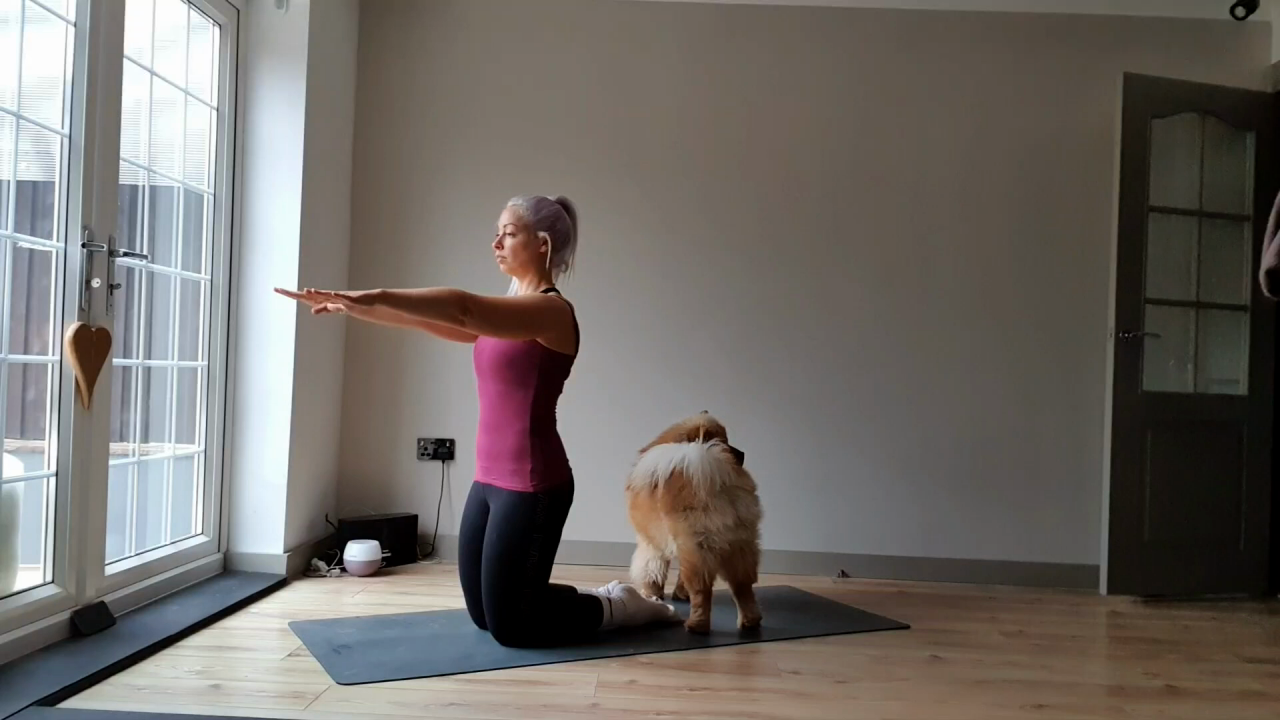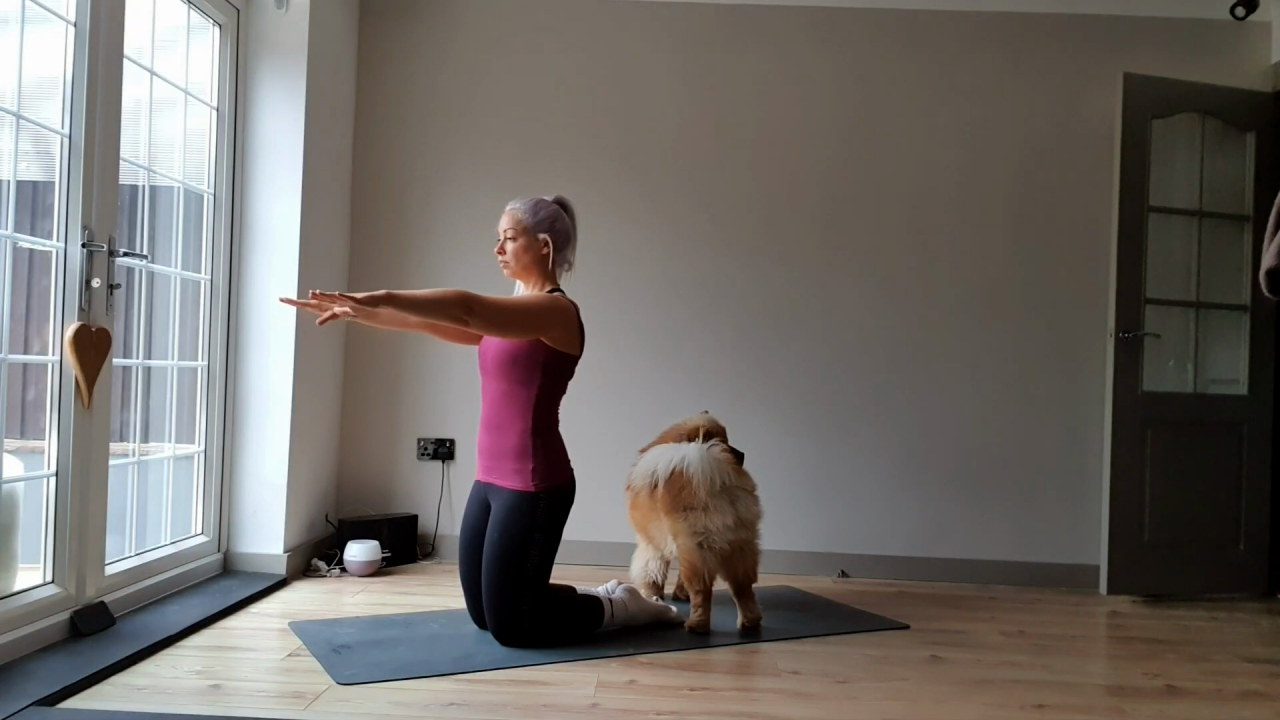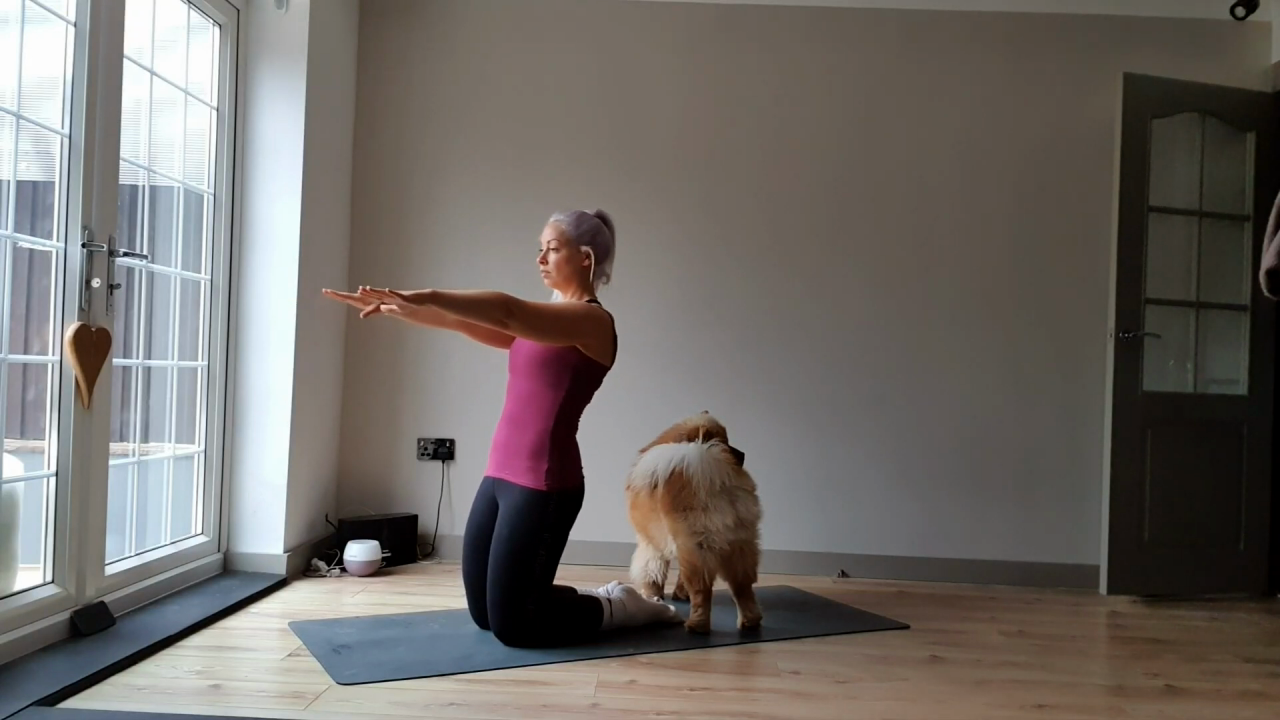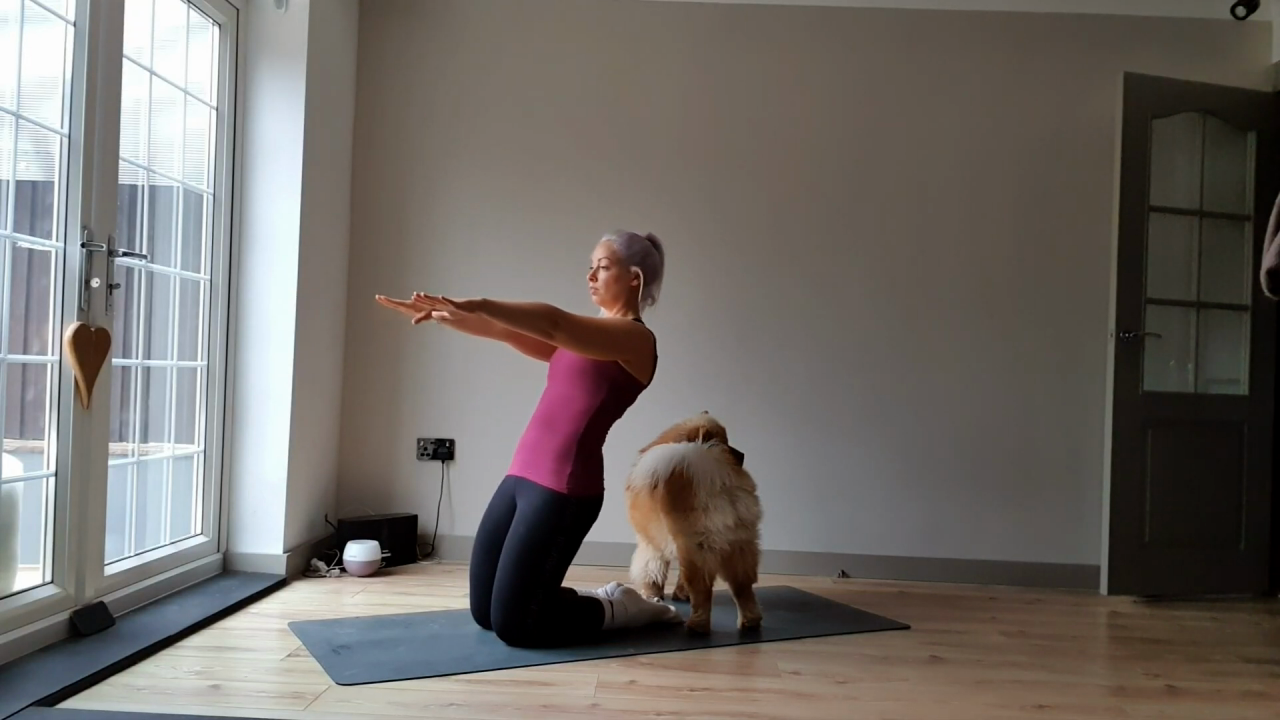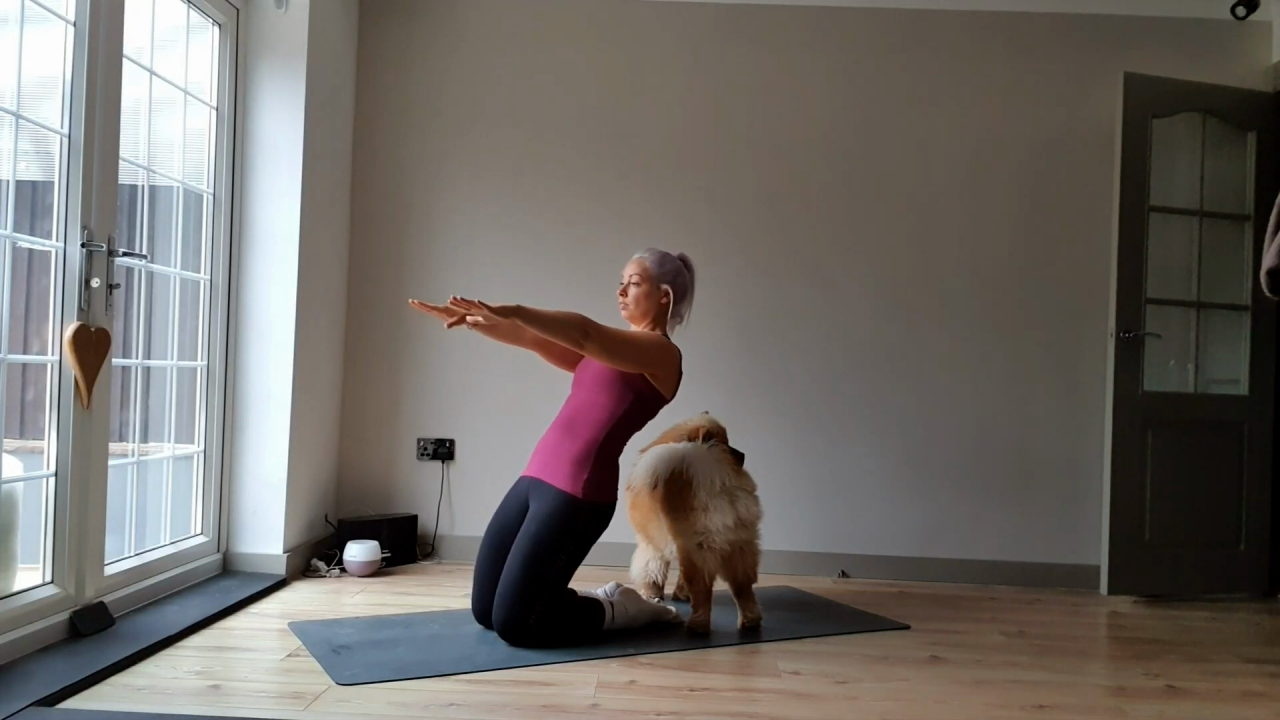
dt=1s
person 1, frame 1
left shoulder: (552, 311)
right shoulder: (504, 313)
left elbow: (462, 308)
right elbow: (428, 321)
left wrist: (378, 295)
right wrist: (353, 306)
left hip: (533, 485)
right hip: (492, 480)
left knee: (510, 624)
right knee: (483, 613)
left ankle: (620, 607)
right ankle: (602, 597)
person 1, frame 2
left shoulder: (557, 311)
right shoulder: (508, 315)
left elbow: (467, 308)
right elbow: (432, 322)
left wrist: (382, 297)
right wrist: (354, 310)
left hip: (534, 485)
right hip: (492, 479)
left knee: (510, 625)
right knee: (483, 612)
left ankle: (621, 607)
right ankle: (602, 596)
person 1, frame 3
left shoulder: (593, 322)
right shoulder: (540, 324)
left elbow: (505, 311)
right elbow: (464, 322)
left wrist: (426, 296)
right wrist: (393, 306)
left hip: (544, 485)
right hip: (501, 476)
left knee: (512, 625)
right knee: (484, 612)
left ankle: (620, 608)
right ankle: (601, 598)
person 1, frame 4
left shoulder: (636, 339)
right shoulder: (581, 339)
left elbow: (552, 322)
right elbow: (508, 332)
left wrist: (479, 304)
right wrist: (443, 314)
left hip: (565, 486)
right hip: (523, 476)
left knee: (513, 623)
right knee: (484, 611)
left ankle: (621, 609)
right ankle: (605, 599)
person 1, frame 5
left shoulder: (662, 353)
right shoulder: (607, 351)
left elbow: (583, 332)
right elbow: (533, 339)
left wrist: (512, 310)
right wrist: (470, 319)
left hip: (579, 490)
right hip: (537, 477)
left knee: (514, 622)
right knee: (484, 610)
left ankle: (623, 609)
right ankle: (605, 600)
